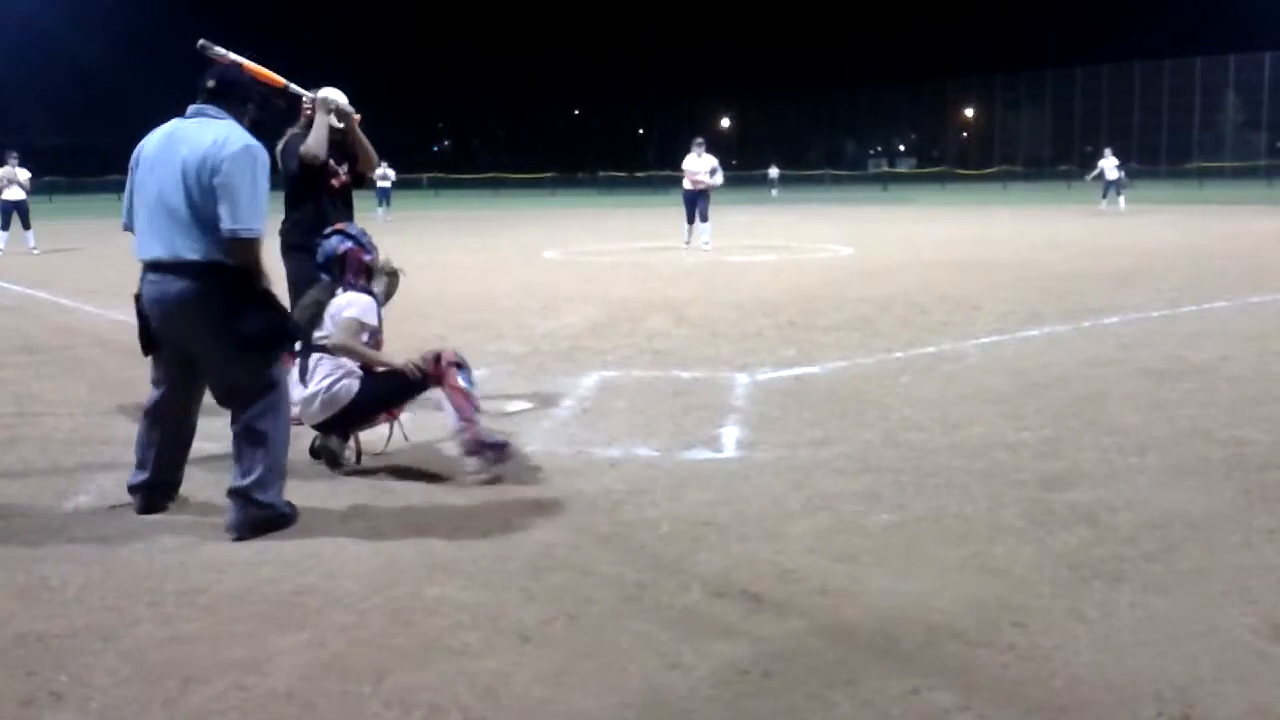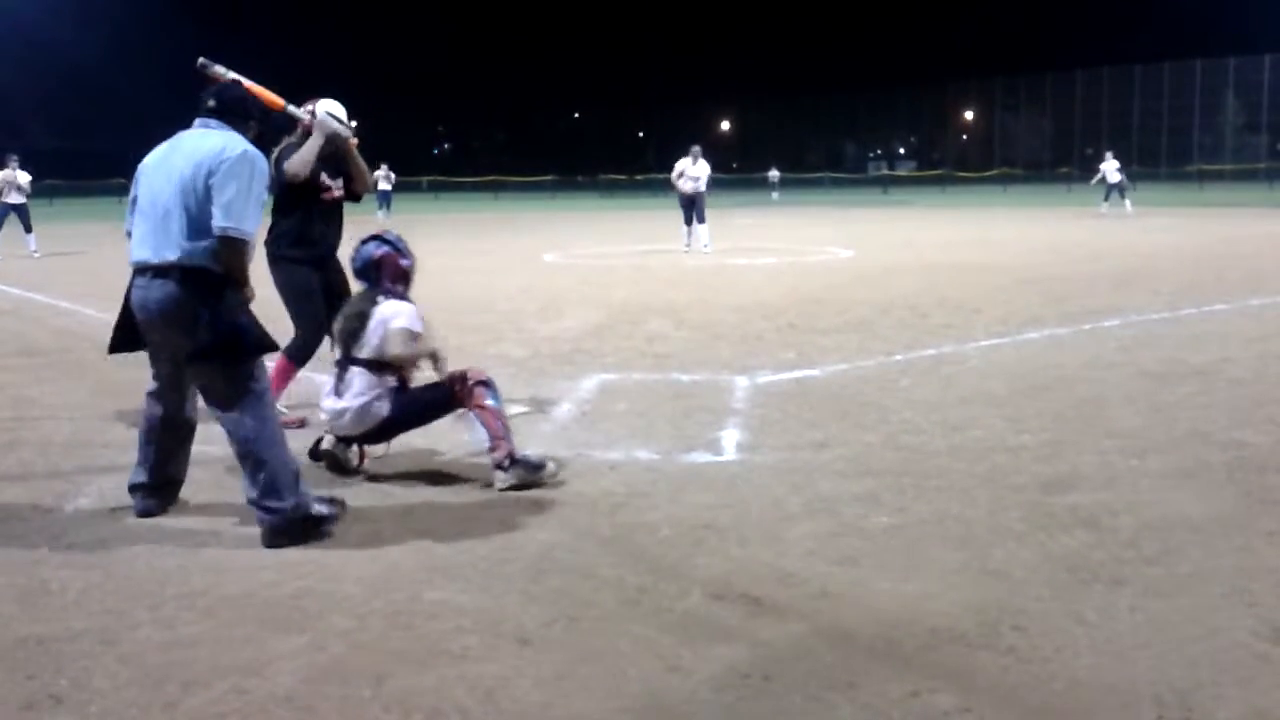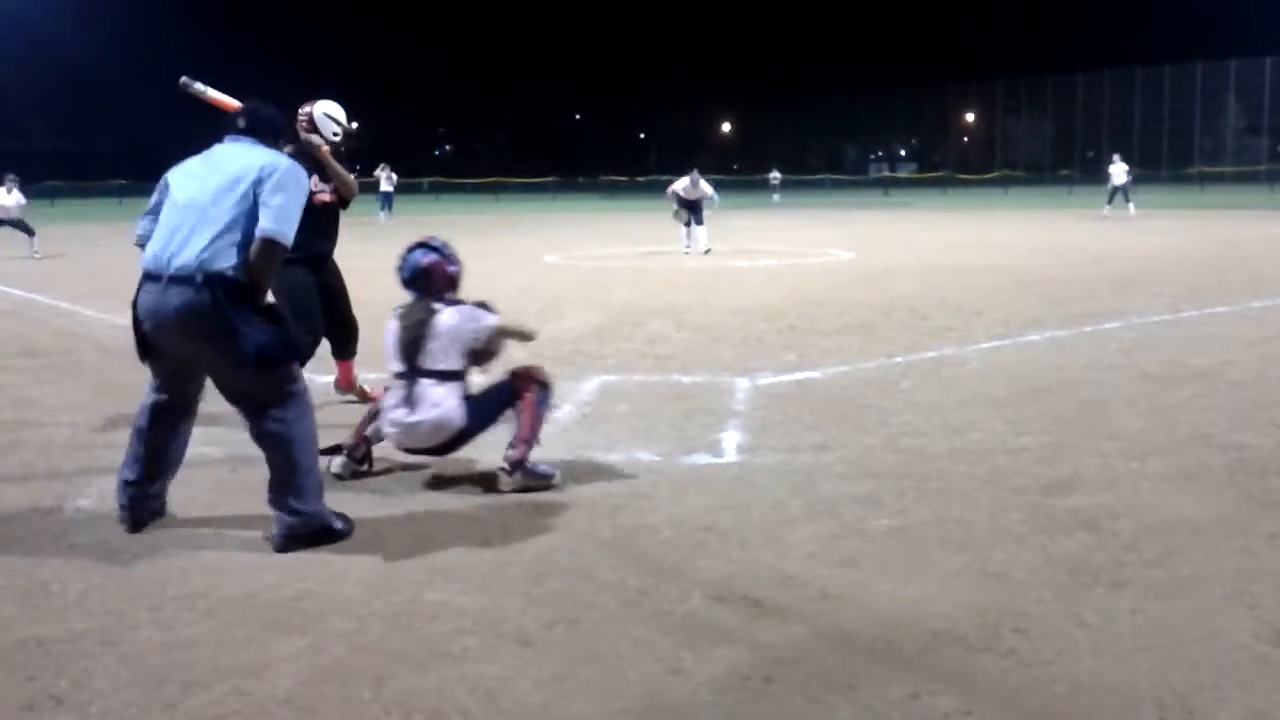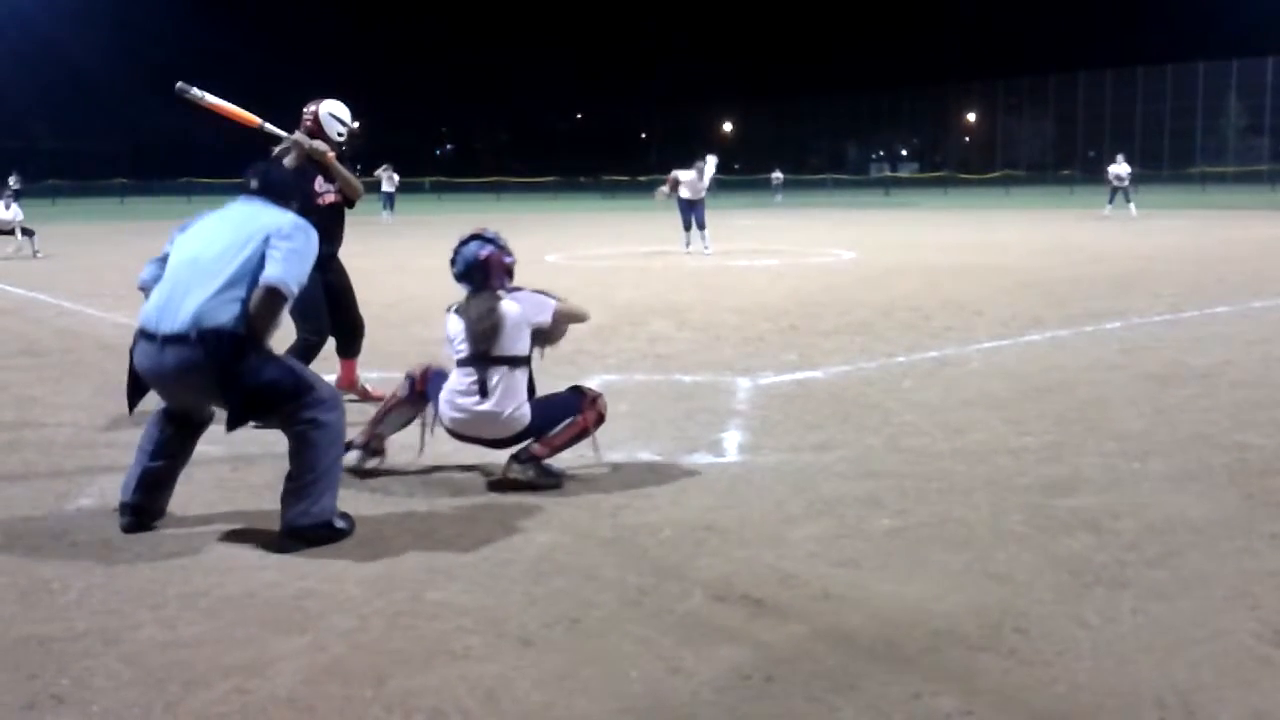
dt=0.3s
person 1, frame 1
left shoulder: (153, 140)
right shoulder: (238, 145)
left elbow: (133, 222)
right elbow: (241, 237)
right wrist: (257, 283)
left hip: (156, 284)
right hip: (213, 288)
left knee: (171, 391)
right knee: (260, 391)
left ankle: (151, 487)
right ankle: (256, 503)
person 1, frame 2
left shoulder: (158, 153)
right shoulder: (240, 154)
left elbow: (133, 227)
right elbow: (232, 237)
right wrist: (241, 285)
left hip: (145, 289)
right hip: (195, 292)
left knee: (167, 393)
right knee: (244, 398)
left ankle: (151, 490)
right ankle: (284, 511)
person 1, frame 3
left shoulder: (186, 166)
right shoulder: (282, 167)
left elbow: (145, 234)
right elbow: (269, 244)
right wrist: (254, 297)
left hip: (154, 296)
right hip: (213, 300)
left knee: (170, 398)
right knee: (279, 400)
left ankle: (138, 502)
right ankle: (303, 518)
person 1, frame 4
left shoulder: (203, 221)
right shoulder: (293, 226)
left elbow: (149, 279)
right elbow: (273, 292)
right wrist: (251, 347)
left hip: (147, 352)
right hip: (206, 350)
left knee: (183, 409)
right knee: (321, 408)
left ankle: (138, 507)
right ankle: (309, 521)
person 2, frame 1
left shoulder: (341, 147)
right shoulder: (295, 141)
left elbow: (370, 165)
right elbow: (314, 154)
left wrist: (351, 124)
right wrist: (322, 113)
right hip: (305, 249)
person 2, frame 2
left shoulder: (336, 160)
right shoulder: (292, 153)
left elbow: (363, 186)
right elbow: (296, 173)
left wrist: (349, 148)
right wrist: (319, 135)
left hip: (325, 257)
right hip: (292, 258)
right knee: (312, 331)
person 2, frame 3
left shoulder: (327, 159)
right shoulder: (289, 159)
left elbow: (350, 192)
left wrist: (324, 155)
right wrist: (295, 147)
left hip: (321, 259)
right hip: (290, 261)
left knee: (345, 325)
right knee: (308, 333)
left ankle: (347, 381)
person 2, frame 4
left shoulder: (333, 161)
left elbow: (356, 193)
left wrist: (329, 161)
left hip: (327, 259)
left knee: (351, 324)
right knee: (315, 332)
left ankle: (349, 381)
person 3, frame 1
left shoulder: (317, 297)
right shoulder: (359, 300)
right elbow: (340, 342)
right wrist: (393, 363)
left hip: (311, 410)
right hip: (340, 400)
left knee: (397, 396)
right knee: (444, 363)
left ankle: (334, 437)
right ankle: (474, 439)
person 3, frame 2
left shoulder: (354, 307)
right shoulder: (401, 309)
right elbow: (396, 353)
right wrist: (430, 349)
left hip: (338, 417)
right hip: (373, 419)
right knee: (473, 383)
left ankle: (339, 441)
right ankle: (506, 462)
person 3, frame 3
left shoulder: (399, 319)
right shoulder: (460, 315)
right elbow: (527, 335)
right wrist: (493, 326)
left hip: (399, 433)
right hip: (444, 430)
right knee: (533, 378)
left ankle: (352, 452)
right ankle: (516, 465)
person 3, frame 4
left shoulder: (454, 314)
right shoulder: (523, 301)
right elbow: (581, 315)
left hip: (455, 420)
right hip: (506, 425)
left knee: (423, 376)
right knee: (593, 403)
left ankle: (367, 444)
right ankle: (526, 462)
